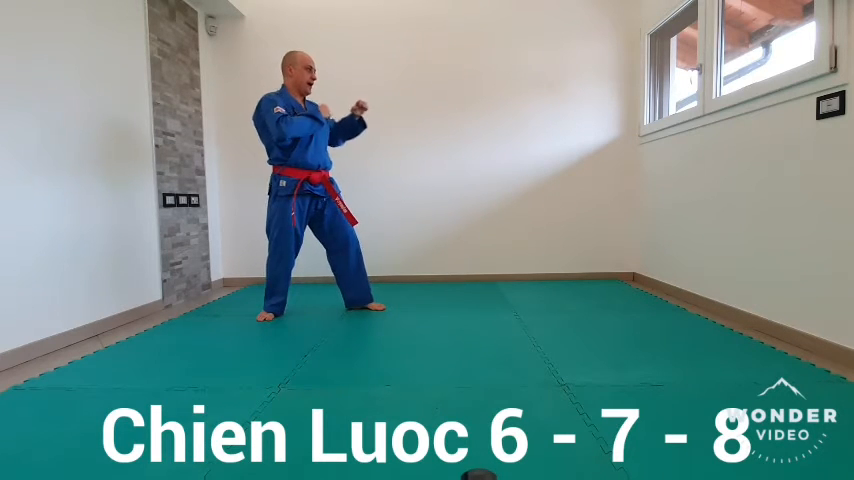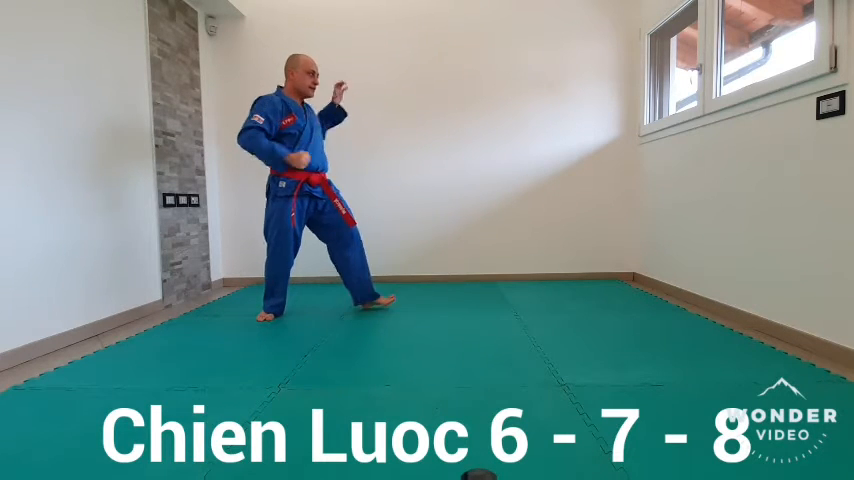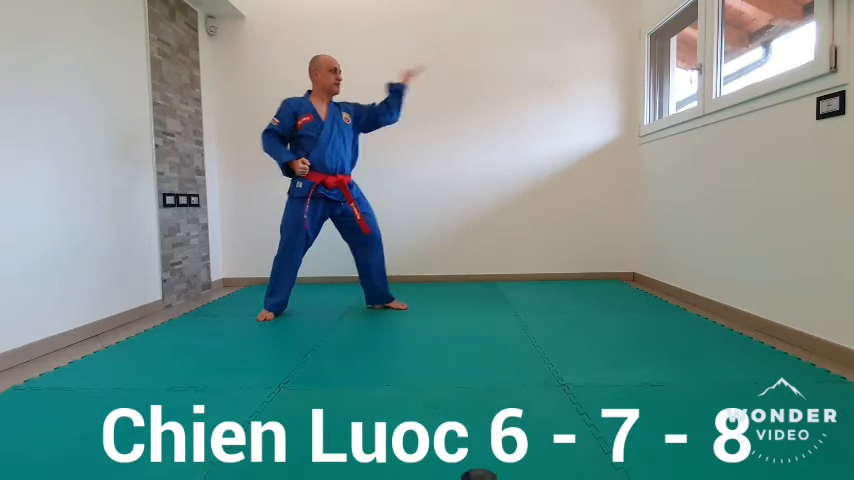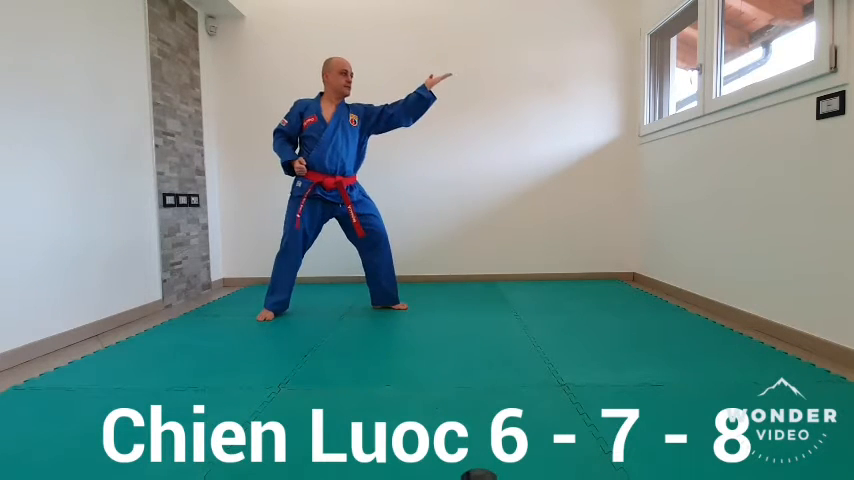
dt=0.3s
person 1, frame 1
left shoulder: (311, 107)
right shoulder: (273, 102)
left elbow: (334, 137)
right elbow: (284, 131)
left wrist: (354, 118)
right wrist: (319, 117)
left hip: (323, 186)
right hip: (289, 187)
left knee: (345, 241)
right knee: (283, 249)
left ankle: (359, 298)
right ankle: (273, 306)
person 1, frame 2
left shoulder: (307, 110)
right shoulder: (269, 104)
right elbow: (248, 137)
left wrist: (335, 106)
right wrist: (286, 157)
left hip: (321, 188)
right hip: (287, 189)
left knee: (347, 237)
right knee: (281, 250)
left ankle: (366, 296)
right ankle: (272, 307)
person 1, frame 3
left shoulder: (350, 111)
right shoulder: (293, 107)
left elbow: (386, 114)
right elbow: (271, 138)
left wrist: (399, 86)
right wrist: (290, 161)
left hip: (344, 190)
right hip: (307, 190)
left knee: (369, 240)
right knee: (291, 248)
left ankle: (380, 297)
right ankle: (273, 305)
person 1, frame 4
left shoulder: (361, 114)
right shoulder: (303, 108)
left elbow: (400, 114)
right elbow: (281, 137)
left wrist: (425, 90)
right wrist: (292, 160)
left hip: (348, 192)
right hip: (309, 190)
left knee: (376, 240)
right knee: (291, 247)
left ankle: (385, 298)
right ankle: (274, 305)
